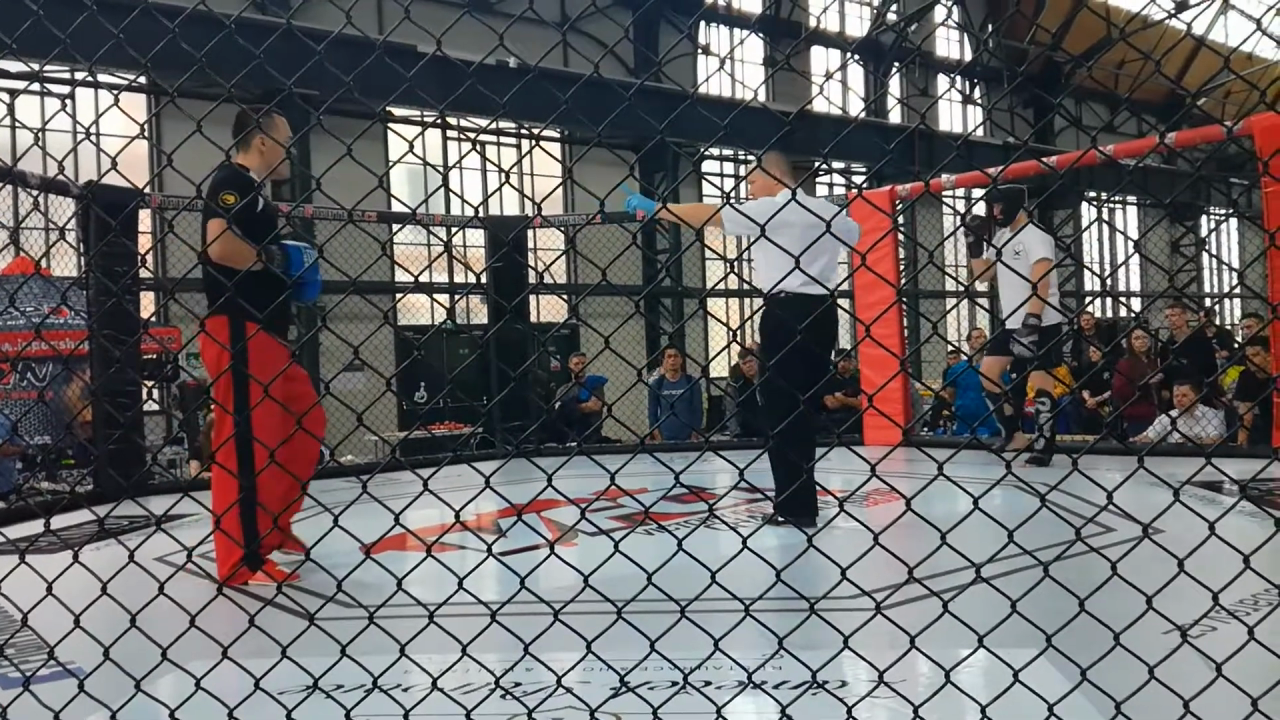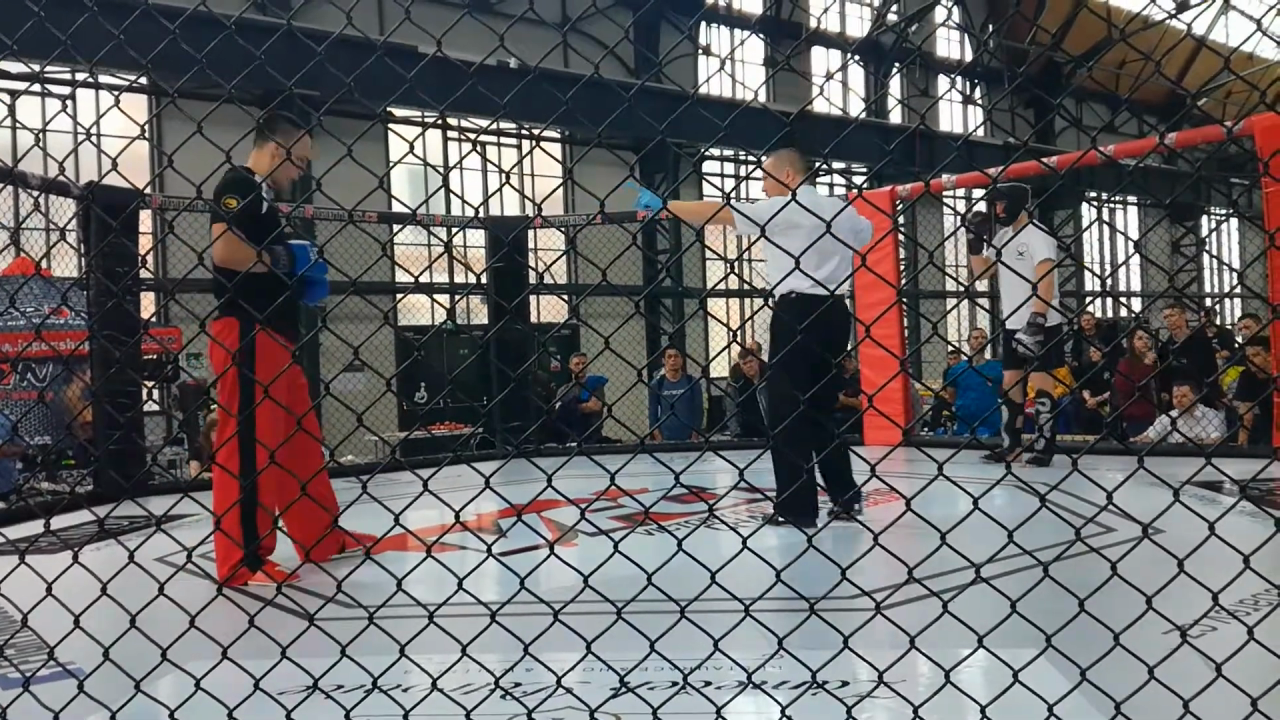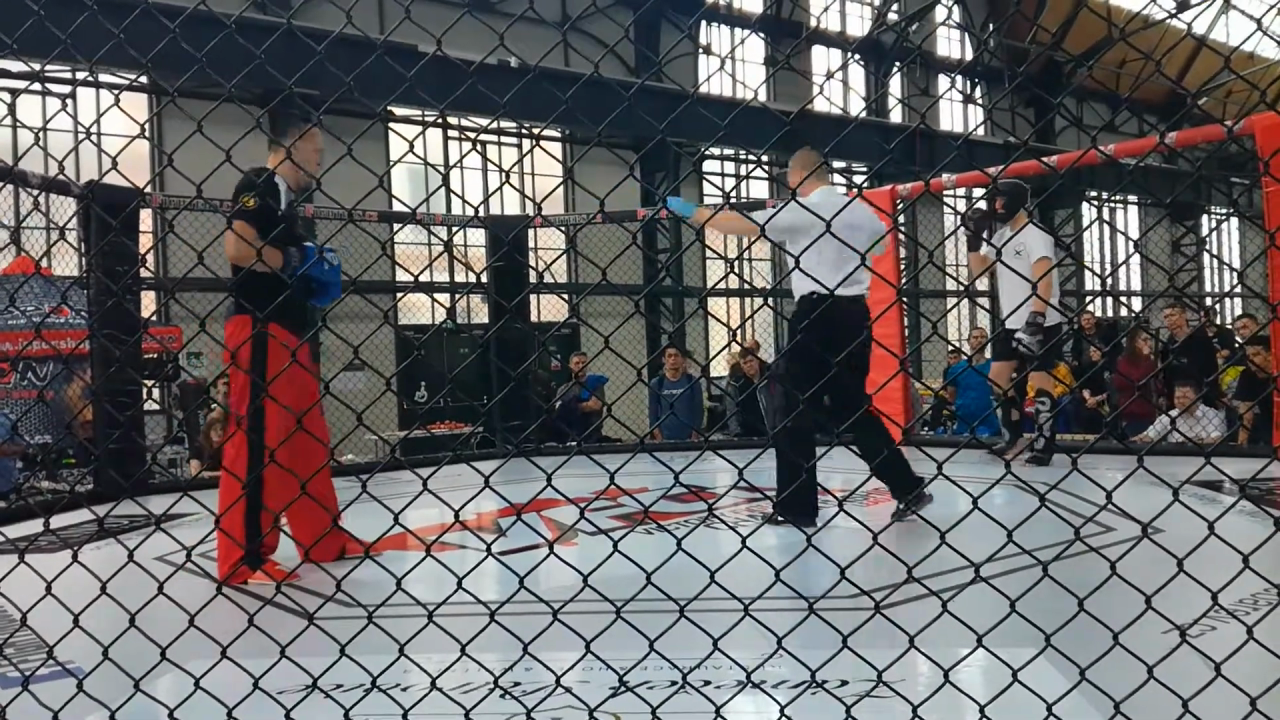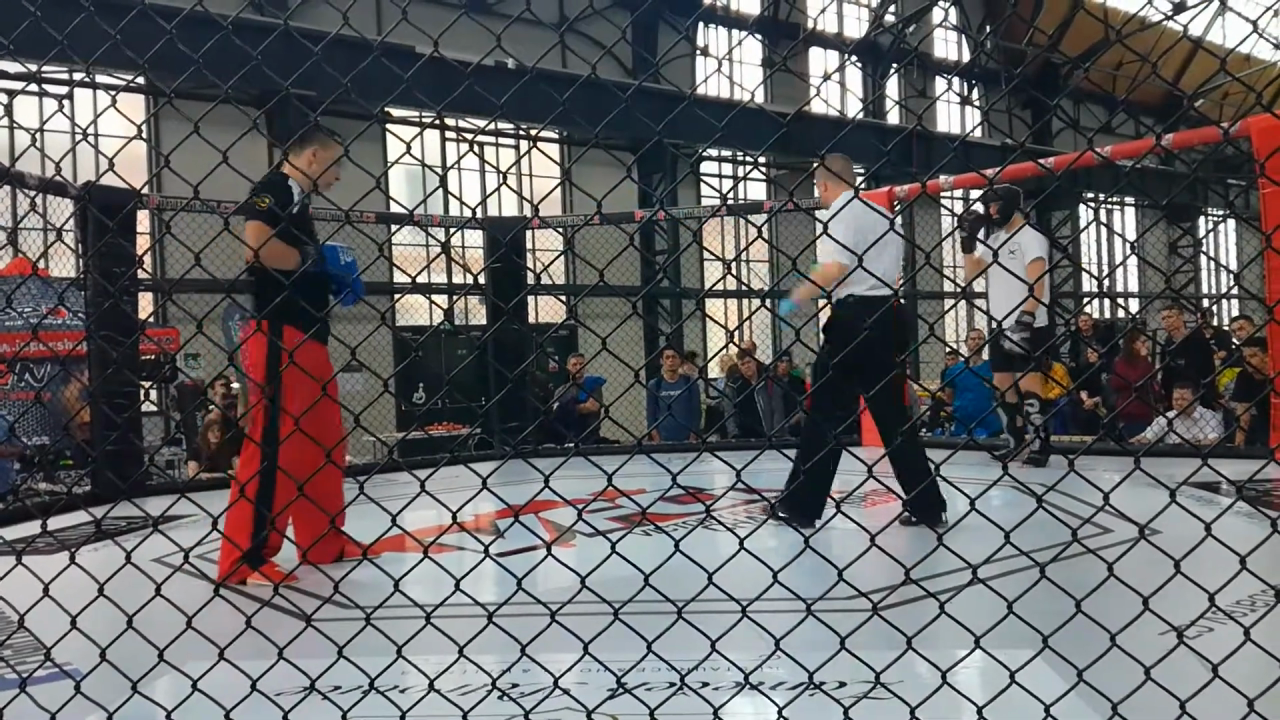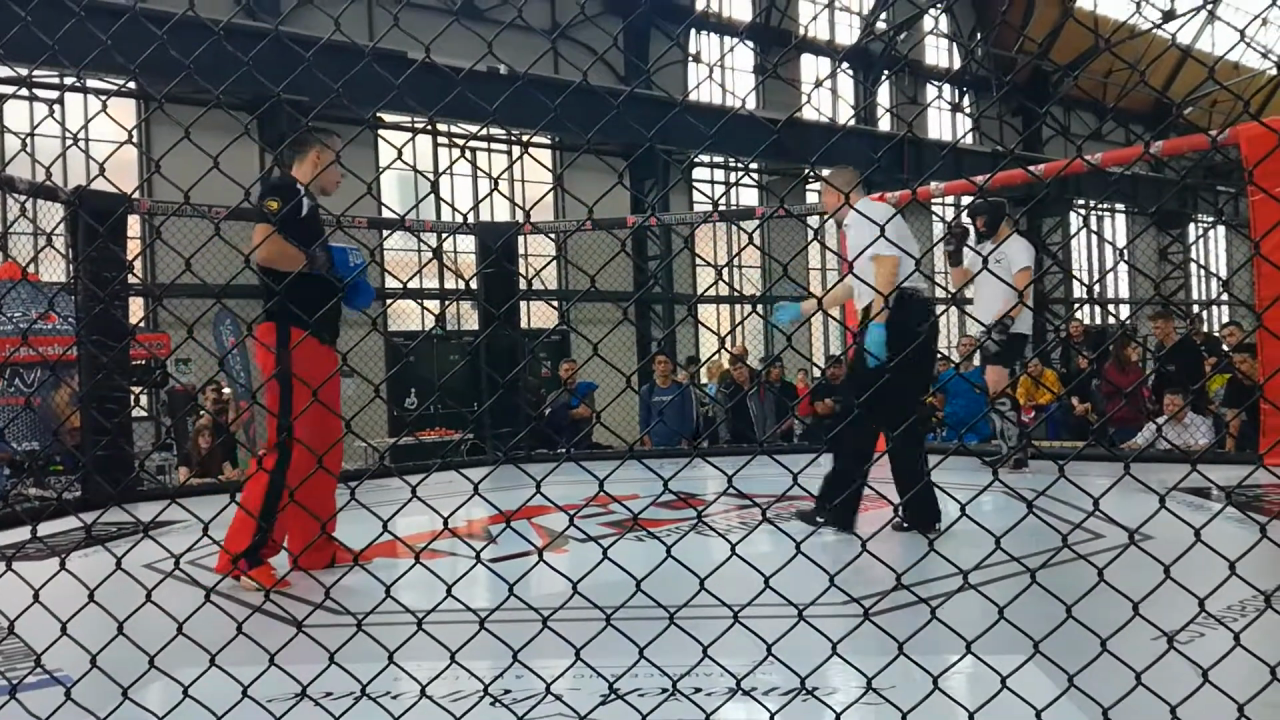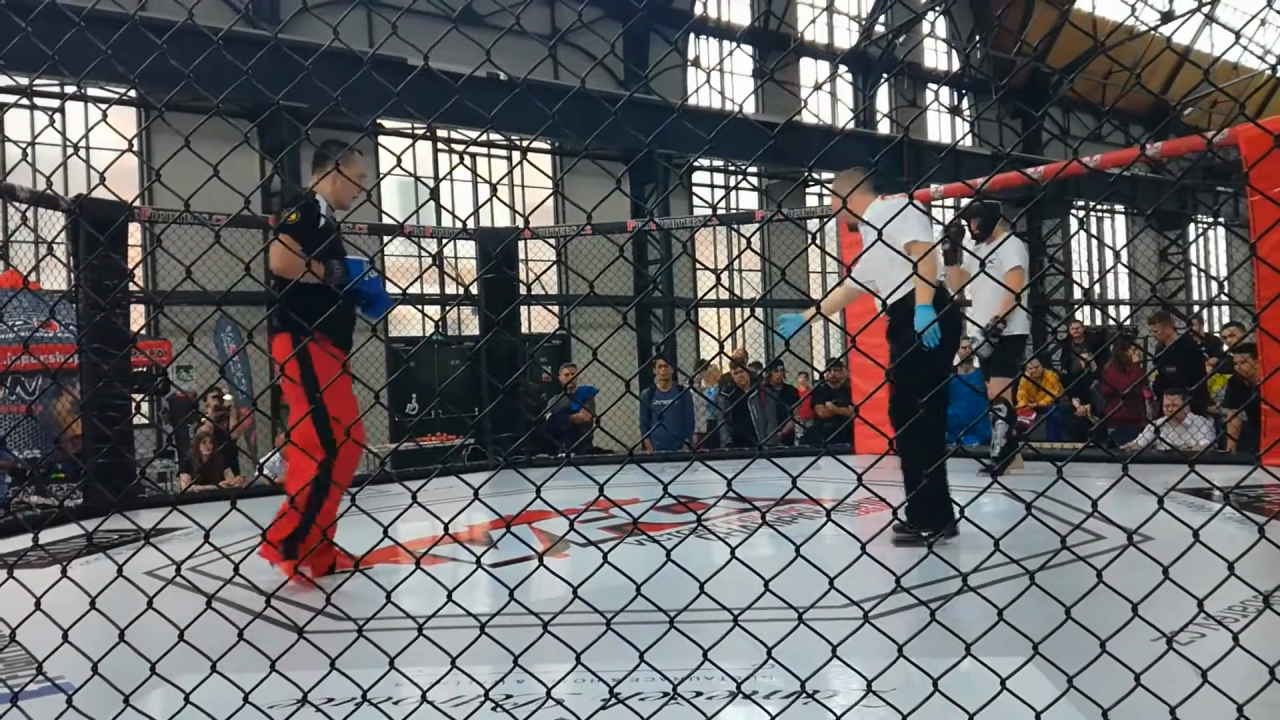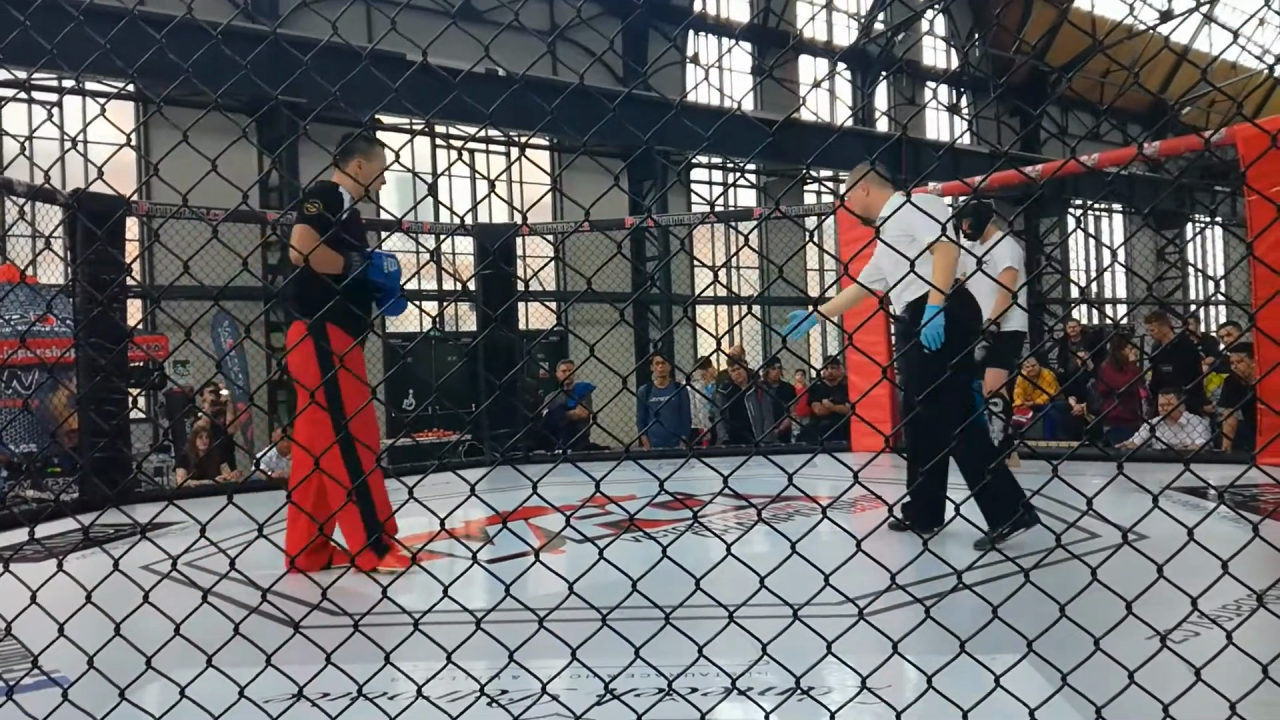
dt=0.2s
person 1, frame 1
left shoulder: (253, 191)
right shoulder: (232, 182)
right elbow: (221, 246)
left wrist: (293, 274)
right wrist: (279, 258)
left hip: (267, 333)
right hip: (239, 334)
left knee: (304, 423)
right knee: (245, 441)
left ankle: (270, 525)
right ankle: (241, 557)
person 1, frame 2
left shoulder: (262, 195)
right shoulder: (240, 185)
right elbow: (224, 249)
left wrist: (301, 277)
right wrist: (282, 259)
left hip: (274, 335)
right hip: (247, 334)
left knee: (300, 436)
right knee: (249, 443)
left ankle: (323, 536)
right ankle: (242, 560)
person 1, frame 3
left shoulder: (282, 195)
right shoulder: (258, 186)
right elbow: (238, 248)
left wrist: (314, 272)
right wrist: (299, 261)
left hip: (289, 335)
right hip: (261, 333)
left knee: (308, 437)
right knee: (258, 440)
left ankle: (322, 537)
right ankle: (243, 557)
person 1, frame 4
left shoulder: (299, 201)
right shoulder: (274, 188)
right elbow: (257, 246)
left wrist: (338, 278)
right wrist: (316, 259)
left hip: (306, 336)
right hip: (279, 335)
left knee: (324, 440)
right knee: (274, 441)
left ankle: (324, 539)
right ankle: (245, 557)
person 1, frame 5
left shoulder: (307, 205)
right shoulder: (282, 191)
right elbow: (265, 250)
left wrist: (346, 281)
right wrist: (326, 260)
left hip: (316, 338)
right hip: (288, 337)
left knee: (325, 443)
right knee: (290, 443)
left ankle: (314, 544)
right ankle: (246, 552)
person 1, frame 6
left shoulder: (325, 220)
right shoulder: (303, 206)
right elbow: (281, 262)
left wrist: (362, 293)
right wrist: (341, 272)
left hip: (326, 347)
right hip: (304, 345)
left knee: (318, 447)
right knee: (336, 444)
left ankle: (311, 547)
right ankle: (287, 539)
person 1, frame 7
left shoulder: (346, 210)
right shoulder: (325, 195)
right elbow: (302, 249)
left wrist: (379, 281)
right wrist: (362, 265)
left hip: (337, 338)
right hip: (321, 336)
left knee: (319, 445)
right knee: (352, 439)
left ankle: (310, 546)
right ankle: (371, 544)
person 2, frame 1
left shoulder: (769, 211)
right shoulder: (827, 211)
left elbow: (709, 215)
right elbow: (854, 234)
left wrist: (654, 209)
left hip: (787, 313)
right hip: (822, 312)
left knee: (783, 409)
right knee: (808, 406)
left ankle: (795, 506)
right ankle: (800, 496)
person 2, frame 2
left shoulder: (784, 210)
right shoulder: (844, 209)
left elbow: (720, 213)
right elbow: (866, 234)
left wrist: (663, 204)
left hip: (797, 313)
right hip: (836, 313)
left knee: (787, 410)
right knee: (825, 406)
left ankle: (797, 507)
right ankle: (844, 495)
person 2, frame 3
left shoulder: (801, 210)
right shoulder: (862, 211)
left elbow: (745, 225)
right elbow: (882, 240)
left wrist: (692, 211)
left hip: (817, 316)
right hip: (855, 314)
left knee: (798, 413)
right knee: (856, 407)
left ankle: (795, 506)
right ankle: (907, 488)
person 2, frame 4
left shoulder: (841, 213)
right shoulder: (881, 214)
left elbow: (833, 272)
left wrist: (794, 297)
left hip: (861, 320)
right hip: (888, 316)
left knee: (825, 413)
right knee: (893, 414)
left ankle: (801, 506)
right ankle: (926, 506)
person 2, frame 5
left shoulder: (870, 213)
right shoulder: (864, 226)
left elbow: (889, 264)
right elbow: (850, 286)
left wrist: (879, 323)
right wrist: (803, 308)
left hip: (895, 324)
right hip: (910, 323)
left knee: (862, 413)
right knee: (904, 418)
left ankle: (837, 507)
right ankle: (920, 513)
person 2, frame 6
left shoulder: (895, 209)
right shoulder: (873, 235)
left elbow: (924, 250)
right elbow: (846, 290)
left wrist: (924, 307)
right wrist: (803, 318)
left hip: (925, 316)
right hip: (911, 321)
left knee: (913, 416)
right knee: (920, 416)
left ankle: (931, 514)
right ankle: (926, 513)
person 2, frame 7
left shoulder: (917, 207)
right shoulder: (884, 236)
left elbow: (943, 252)
right elbow: (858, 290)
left wrist: (934, 308)
right wrist: (813, 316)
left hip: (943, 319)
right hip: (919, 328)
left knee: (951, 417)
right knee: (922, 419)
left ankle: (1011, 511)
right ankle: (921, 512)
person 3, frame 1
left shoulder: (1035, 235)
right shoulder: (1000, 236)
left elbow: (1042, 283)
right elbow: (982, 274)
left wrist: (1031, 324)
right wrist: (974, 242)
left hip: (1041, 323)
right hip: (1011, 323)
left knee: (1039, 381)
right knee: (988, 370)
left ankle: (1043, 446)
right ankle: (1011, 432)
person 3, frame 2
left shoulder: (1037, 235)
right shoulder: (1000, 236)
left elbow: (1045, 283)
right elbow: (981, 273)
left wrist: (1035, 323)
right wrist: (974, 239)
left hip: (1041, 324)
right hip: (1013, 324)
left knee: (1040, 381)
right knee: (1010, 384)
left ankle: (1043, 448)
right ankle: (1011, 445)
person 3, frame 3
left shoulder: (1035, 234)
right shoulder: (999, 235)
left elbow: (1043, 282)
right elbow: (977, 271)
left wrist: (1035, 321)
right wrist: (973, 236)
left hip: (1040, 323)
right hip: (1010, 322)
left knee: (1039, 380)
right knee: (998, 375)
left ankle: (1043, 446)
right ankle: (1012, 438)
person 3, frame 4
left shoulder: (1029, 236)
right shoulder: (993, 239)
left elbow: (1037, 282)
right elbow: (972, 273)
left wrist: (1024, 321)
right wrist: (967, 239)
left hip: (1028, 325)
right hip: (1002, 325)
left knee: (1027, 382)
right knee: (1003, 385)
left ankle: (1039, 446)
right ankle: (1018, 443)
person 3, frame 5
left shoulder: (1017, 245)
right shoulder: (980, 249)
left elbow: (1022, 290)
right elbow: (959, 284)
left wrist: (1003, 323)
right wrist: (953, 251)
left hip: (1011, 330)
right hip: (989, 331)
left knee: (995, 382)
right knee: (996, 389)
left ankle: (1016, 446)
right ankle: (1009, 450)
person 3, frame 6
left shoulder: (1010, 245)
right shoulder: (976, 250)
left elbow: (1013, 289)
right elbow: (957, 285)
left wrist: (996, 325)
right wrist: (951, 251)
left hip: (1009, 331)
right hip: (987, 332)
left knee: (999, 391)
right knee: (993, 394)
left ankle: (999, 456)
right ankle: (1010, 452)
person 3, frame 7
left shoulder: (1005, 245)
right shoulder: (972, 249)
left elbow: (1006, 289)
left wrist: (991, 326)
left hip: (1006, 338)
right hip: (984, 329)
left knee: (994, 386)
right knee: (990, 389)
left ankle: (999, 449)
right ankle: (1006, 448)
